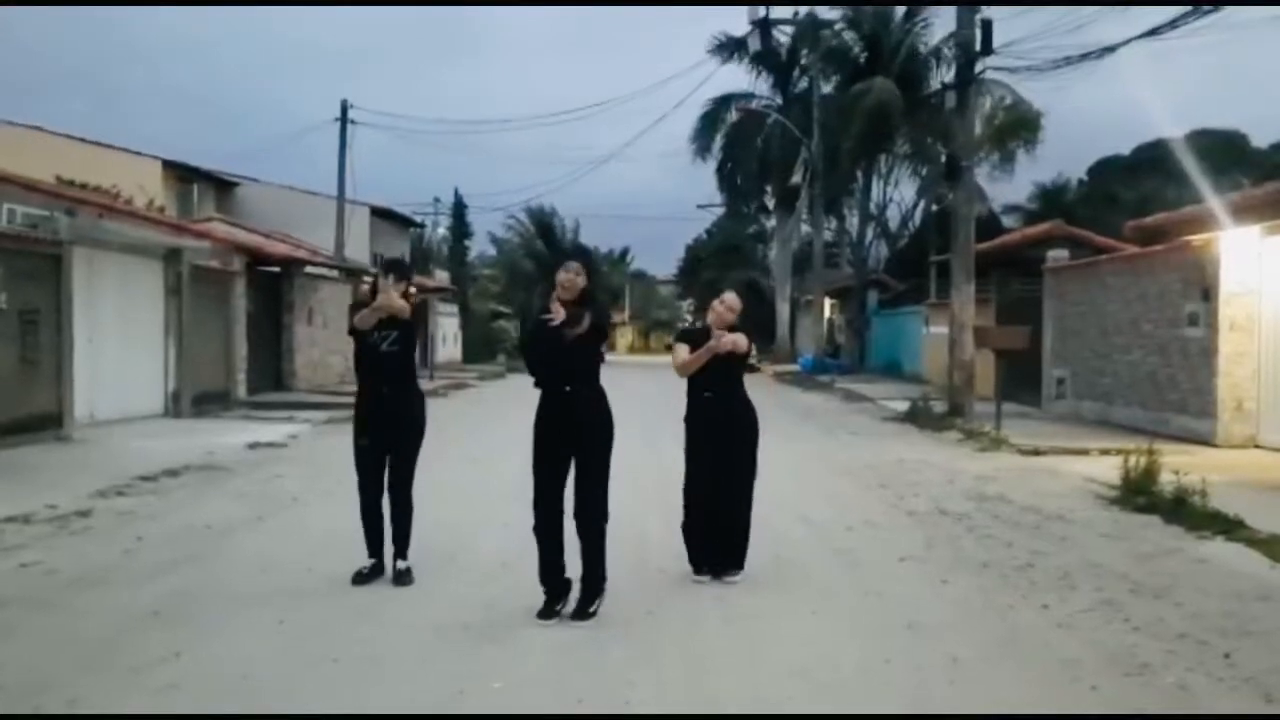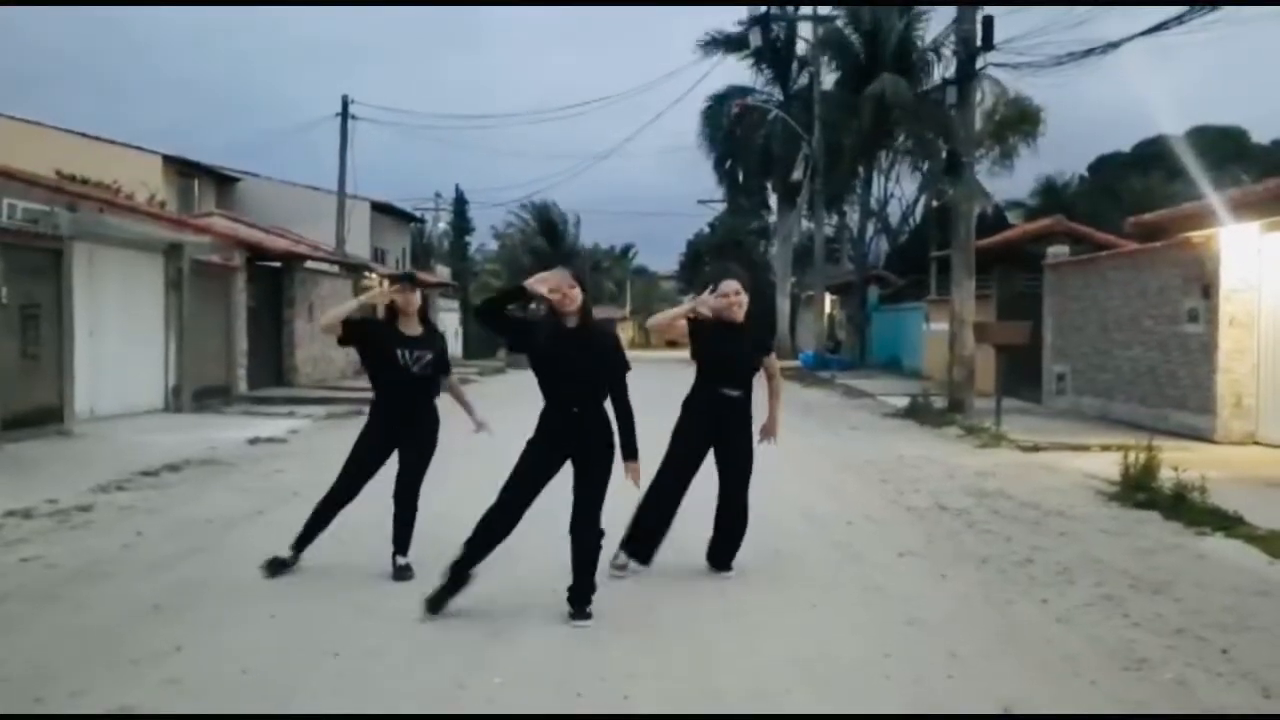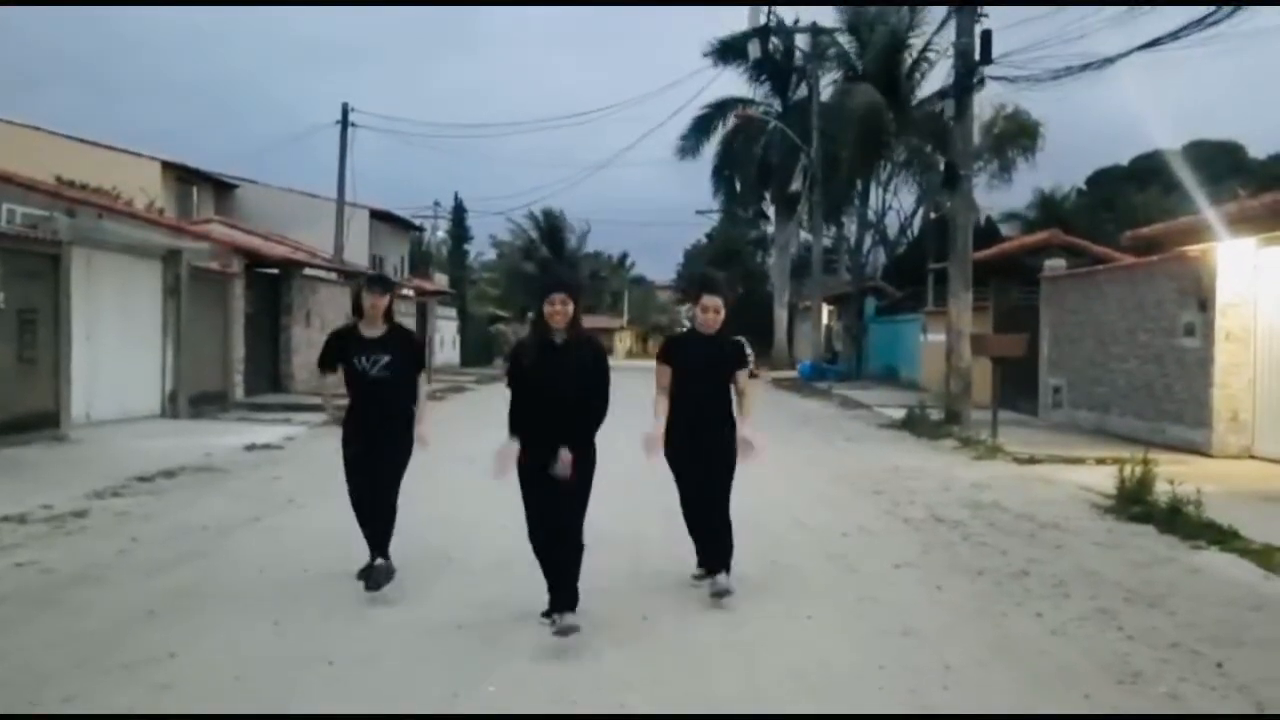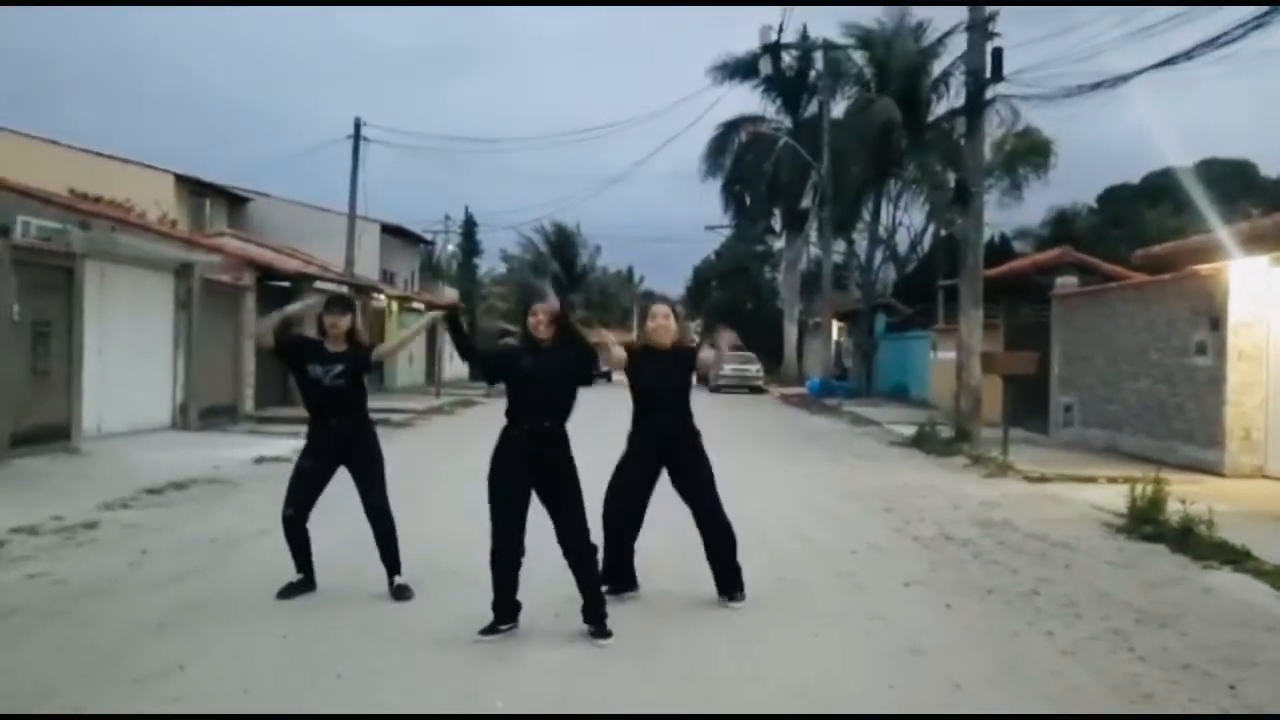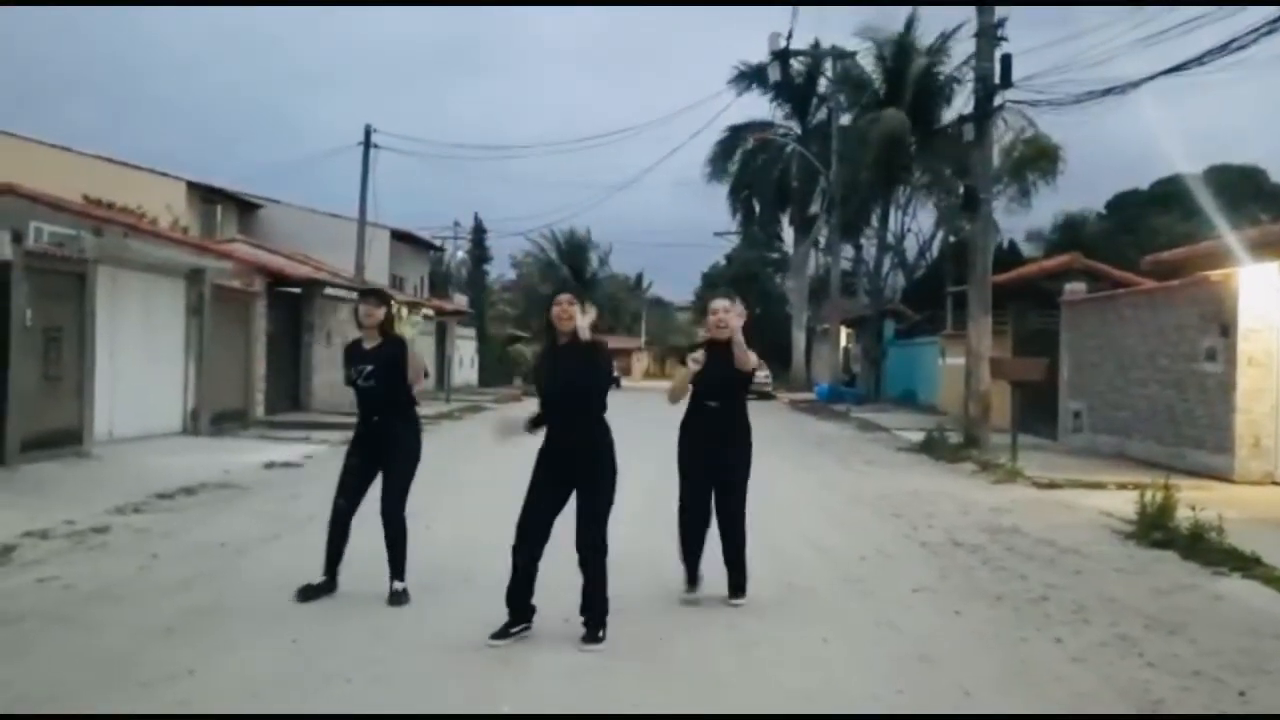
dt=1s
person 1, frame 1
left shoulder: (592, 315)
right shoulder: (542, 320)
left elbow: (598, 328)
right elbow: (535, 364)
left wrist: (568, 322)
right wrist: (563, 333)
left hip: (590, 415)
right hip: (552, 413)
left knee: (591, 507)
right knee: (546, 507)
left ankle: (591, 592)
right ankle: (554, 591)
person 1, frame 2
left shoulder: (605, 338)
right shoulder: (538, 332)
left elbow: (620, 396)
right elbow: (485, 313)
left wrist: (629, 452)
right wrist: (528, 288)
left hip: (594, 434)
right hip: (552, 429)
left knee: (586, 525)
right knee: (506, 508)
left ankle: (581, 599)
right ankle: (457, 576)
person 1, frame 3
left shoulder: (591, 349)
right shoulder: (525, 349)
left elbow: (599, 406)
right elbow: (518, 405)
left wrist: (572, 448)
right wrist: (514, 441)
left hip: (576, 444)
right hip: (534, 444)
left knee: (568, 523)
right knee: (542, 525)
left ankle: (566, 604)
right ankle: (558, 595)
person 1, frame 4
left shoulder: (571, 357)
right shoulder: (512, 356)
left elbow: (589, 357)
right elbow: (472, 356)
left wrist: (561, 317)
right wrist: (453, 321)
left hip: (554, 450)
right hip: (514, 449)
left knee: (577, 541)
right knee: (506, 541)
left ankle: (596, 618)
right ankle: (505, 614)
person 1, frame 5
left shoulder: (593, 351)
right shoulder: (547, 355)
left elbow: (597, 386)
left wrist: (585, 336)
right wrist: (528, 424)
left hip: (593, 447)
right hip: (556, 446)
left knee: (591, 537)
right knee: (529, 532)
left ankle: (595, 620)
right ankle: (518, 614)
person 2, frame 1
left shoulder: (408, 314)
right shoulder: (363, 309)
left elbow: (401, 309)
right elbow: (360, 324)
left wrist: (392, 303)
right wrist: (377, 306)
left hip: (406, 412)
right hip: (369, 411)
left knee: (399, 488)
right knee: (369, 490)
left ankle: (401, 559)
right ankle: (374, 558)
person 2, frame 2
left shoulder: (435, 338)
right shoulder: (376, 331)
left elbow: (447, 379)
right elbow: (326, 325)
left wrist: (472, 413)
right wrist: (364, 300)
left hip: (422, 426)
right hip: (383, 421)
left knee: (407, 493)
right knee: (343, 488)
left ankle: (401, 556)
right ankle: (295, 550)
person 2, frame 3
left shoulder: (404, 338)
right shoulder: (343, 338)
left elbow: (419, 379)
right elbow: (326, 372)
left wrist: (421, 420)
right wrist: (331, 403)
left hip: (396, 427)
right hip: (357, 425)
left knee: (384, 492)
right knee: (360, 495)
left ankle: (380, 559)
right ankle: (378, 557)
person 2, frame 4
left shoulder: (358, 353)
right shoulder: (302, 349)
left elbow: (384, 352)
right elbow: (262, 335)
left wrist: (422, 324)
right wrist: (293, 310)
left hip: (360, 440)
right hip: (320, 441)
left knee: (378, 511)
right knee: (292, 514)
left ankle: (396, 577)
right ankle: (305, 576)
person 2, frame 5
left shoulder: (396, 345)
right shoulder: (352, 350)
left elbow: (415, 382)
left wrist: (413, 353)
left hip: (400, 433)
right hip: (366, 433)
left knee: (391, 509)
right knee: (342, 506)
left ankle: (398, 581)
right ankle: (328, 578)
person 3, frame 1
left shoulder: (739, 338)
right shoulder: (688, 336)
left elbow: (738, 343)
right elbow: (681, 367)
left wrist: (726, 342)
right wrist: (710, 347)
left hip: (737, 422)
right hip: (701, 420)
left knee: (736, 492)
right knee: (699, 492)
left ankle: (730, 562)
right ankle: (703, 561)
person 3, frame 2
left shoulder: (759, 334)
right shoulder: (702, 328)
left elbow: (773, 374)
right elbow: (653, 325)
left wrist: (773, 416)
right wrist: (691, 307)
left hip: (738, 419)
right hip: (699, 414)
left knee: (735, 494)
right knee: (670, 481)
left ankle: (721, 556)
right ankle: (631, 549)
person 3, frame 3
left shoulder: (734, 349)
right shoulder: (675, 345)
left elbow: (743, 395)
right elbow: (664, 393)
left wrist: (743, 428)
right wrist: (658, 428)
left hip: (720, 431)
right hip: (680, 432)
left knee: (716, 501)
right knee: (692, 499)
left ankle: (719, 570)
right ankle: (709, 561)
person 3, frame 4
left shoulder: (685, 353)
right shoulder: (635, 355)
left elbow: (711, 361)
right elbow: (612, 355)
left wrist: (722, 347)
right wrist: (608, 344)
left hip: (683, 439)
right hip: (643, 441)
left knee: (709, 512)
right knee: (618, 511)
left ankle: (730, 586)
right ankle: (619, 581)
person 3, frame 5
left shoulder: (744, 351)
right shoulder: (698, 351)
left elbow: (746, 364)
right elbow: (673, 396)
left wrist: (737, 331)
right wrist: (687, 369)
left hip: (733, 431)
right hip: (696, 429)
left knee: (731, 509)
right knee: (693, 506)
left ankle: (737, 584)
right ankle: (692, 576)
